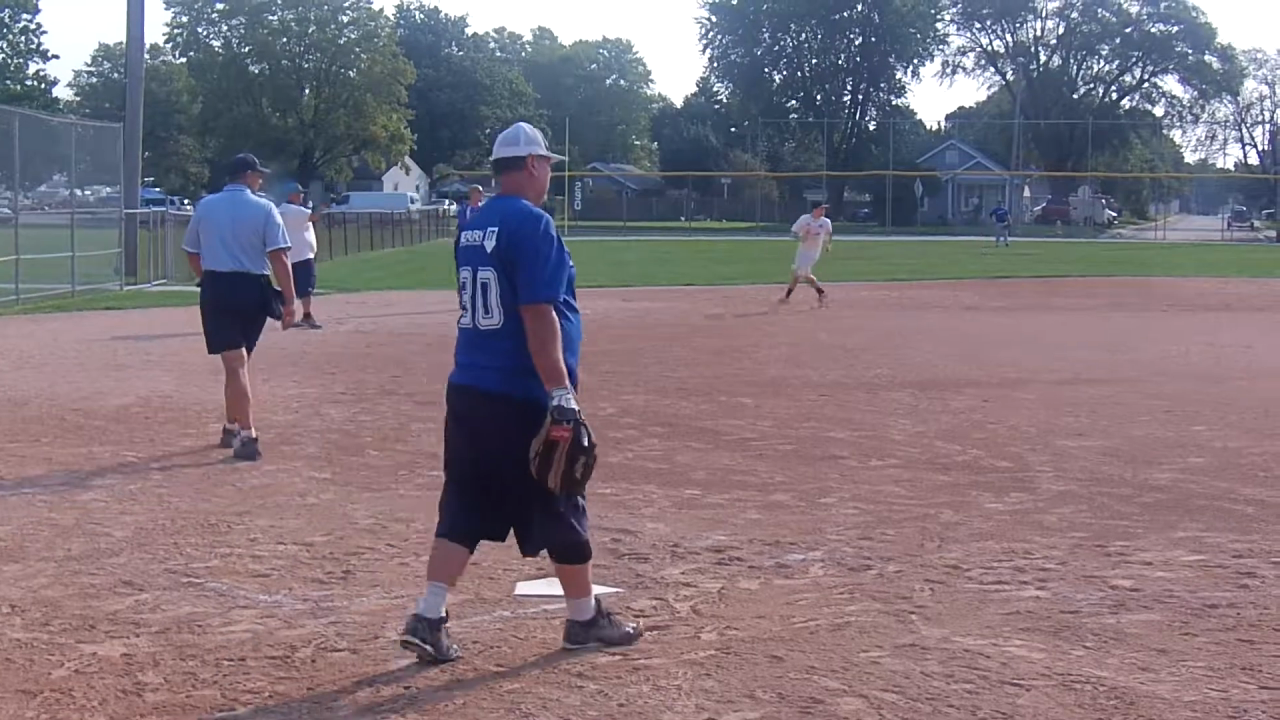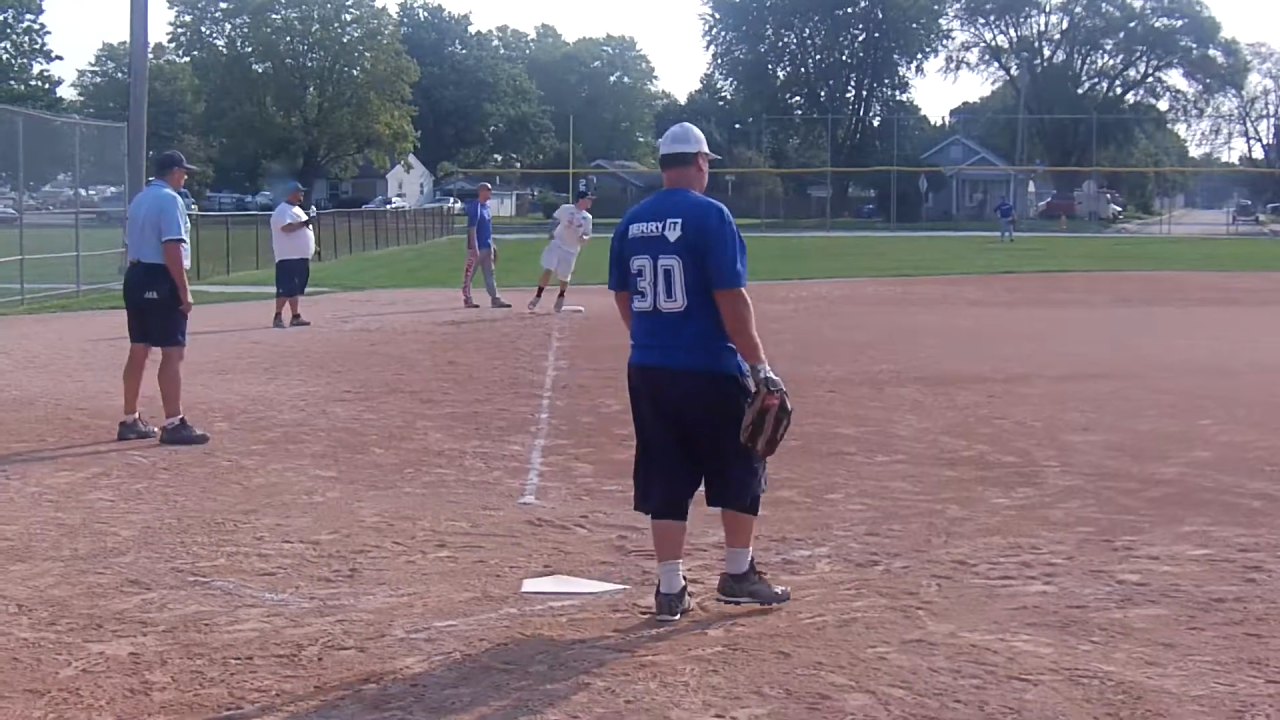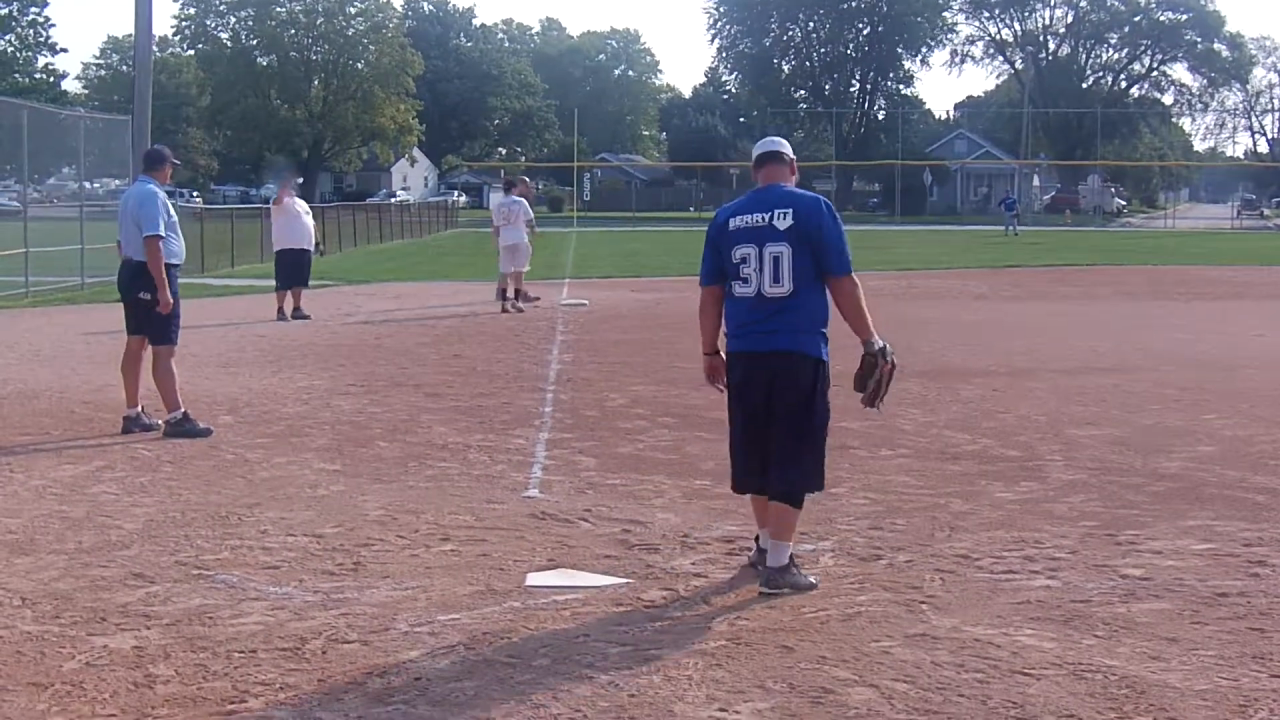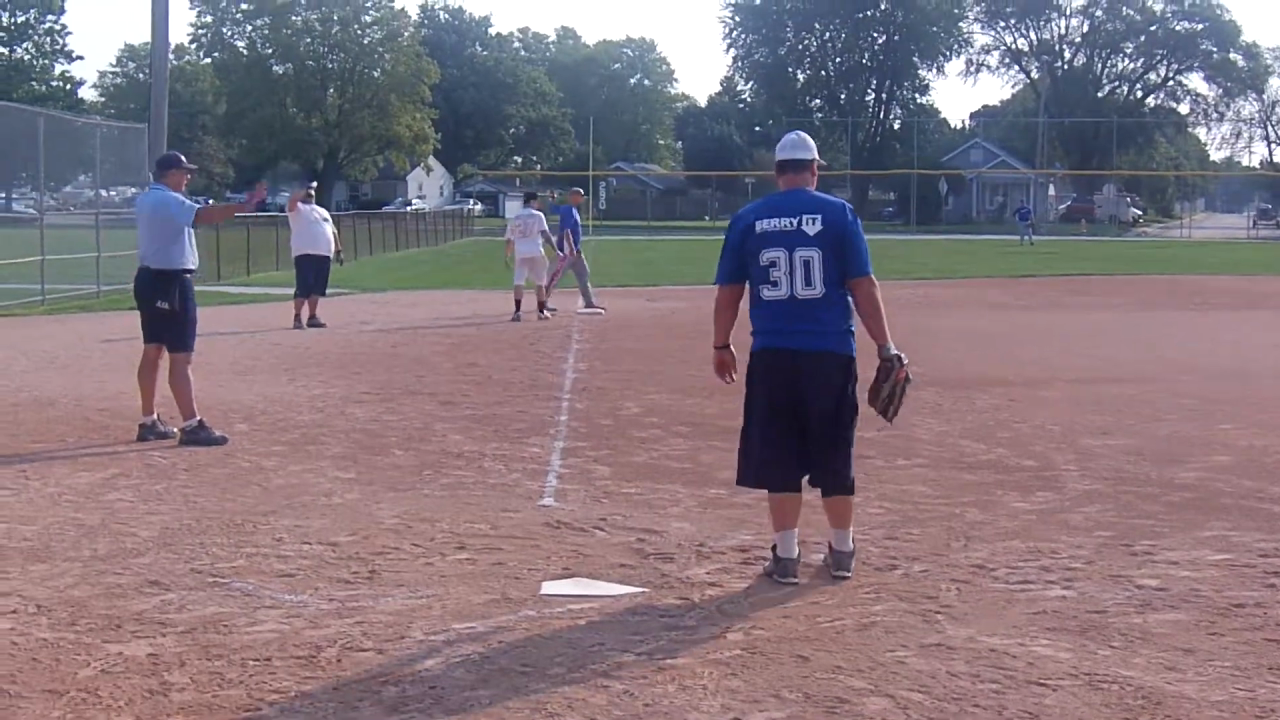
dt=1s
person 1, frame 1
left shoulder: (471, 228)
right shoulder: (533, 224)
right elbow: (540, 317)
right wrist: (561, 393)
left hip: (469, 389)
right hip: (525, 395)
left knee: (467, 509)
right knee: (557, 509)
left ankle: (427, 617)
right ankle: (584, 618)
person 1, frame 2
left shoulder: (631, 222)
right shoulder: (711, 215)
left elbow: (624, 300)
right elbow: (731, 300)
right wrist: (760, 366)
left hip: (648, 370)
right hip: (710, 370)
left knee: (663, 481)
right knee: (740, 469)
left ankle: (669, 589)
right ankle: (738, 574)
person 1, frame 3
left shoulder: (726, 217)
right shoulder: (814, 208)
left elbow: (710, 294)
right elbow: (843, 283)
left wrist: (711, 351)
right wrist: (870, 340)
left hip: (744, 355)
right hip: (799, 353)
left knee: (756, 454)
right knee: (794, 459)
left ankle: (766, 547)
right ankle: (778, 564)
person 1, frame 4
left shoulder: (747, 219)
right shoulder: (839, 213)
left elbow: (728, 292)
right elbow: (862, 287)
left wrist: (721, 345)
right wrist: (886, 346)
left hip: (772, 356)
right hip: (829, 354)
left knee: (779, 461)
right knee: (834, 457)
left ankle: (786, 557)
right ankle: (842, 552)
person 2, frame 1
left shoulder: (205, 207)
right shoulder: (265, 208)
left elbow: (193, 255)
right elbow: (278, 258)
right wrist: (289, 300)
left hip: (217, 289)
right hip: (254, 291)
left knee: (235, 364)
right knee: (241, 360)
left ankle: (246, 433)
right ankle: (233, 429)
person 2, frame 2
left shoulder: (139, 199)
right shoulder: (170, 200)
right elbow: (172, 250)
right wrist: (184, 290)
left hip: (136, 278)
right hip: (160, 281)
left knee: (138, 352)
right knee: (173, 353)
left ankle: (130, 421)
right ankle: (173, 424)
person 2, frame 3
left shoulder: (130, 194)
right shoulder: (153, 195)
left elbow: (122, 242)
right elbow: (152, 245)
right wrist: (163, 288)
left hip: (130, 274)
right hip: (152, 277)
left knee: (135, 345)
right knee: (164, 350)
left ankle: (133, 415)
right ankle: (176, 418)
person 2, frame 4
left shoulder: (146, 199)
right shoulder: (168, 201)
right elbow: (204, 215)
right wrist: (245, 205)
left hip: (147, 279)
right hip: (171, 283)
left knee: (152, 352)
right knee: (180, 357)
left ankle: (149, 422)
right ankle: (193, 426)
